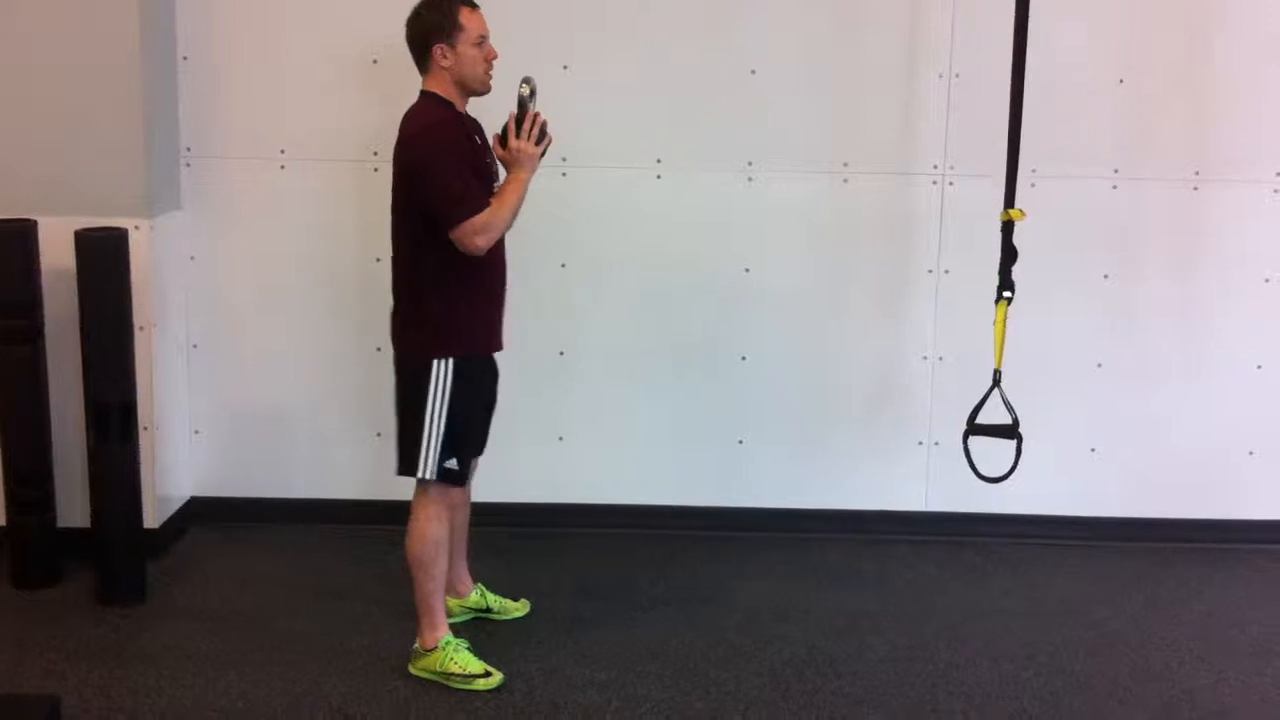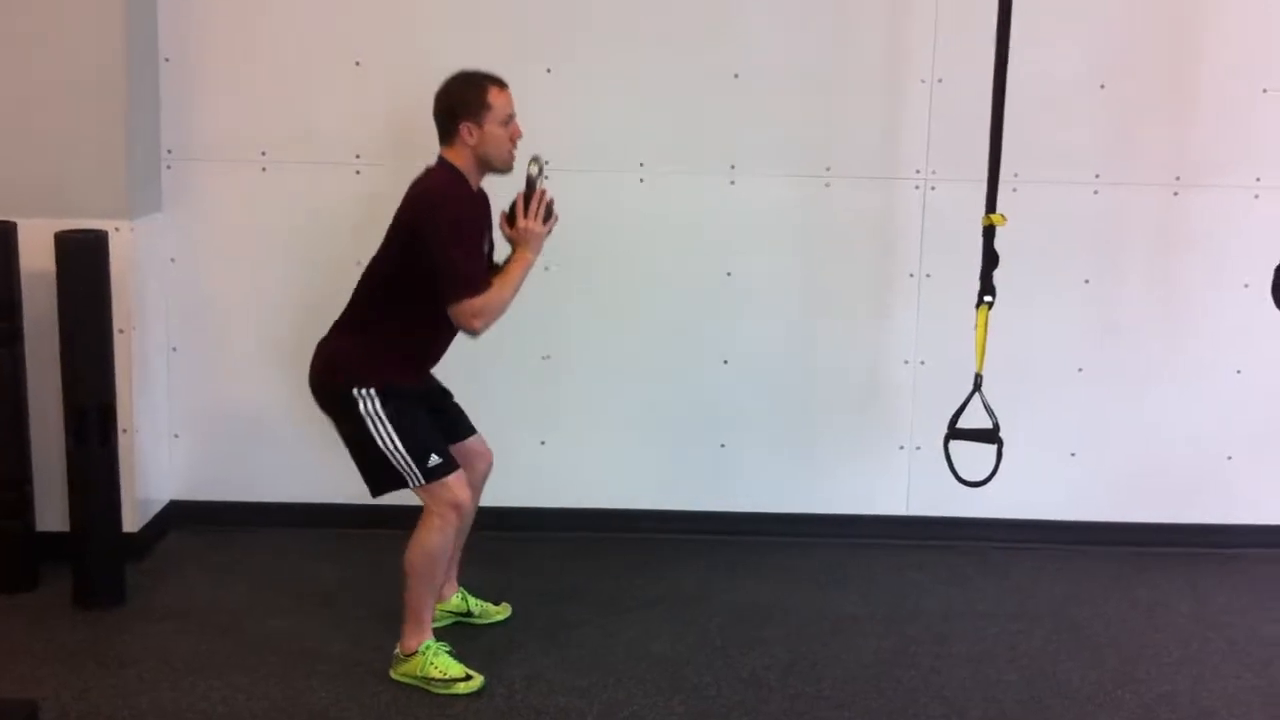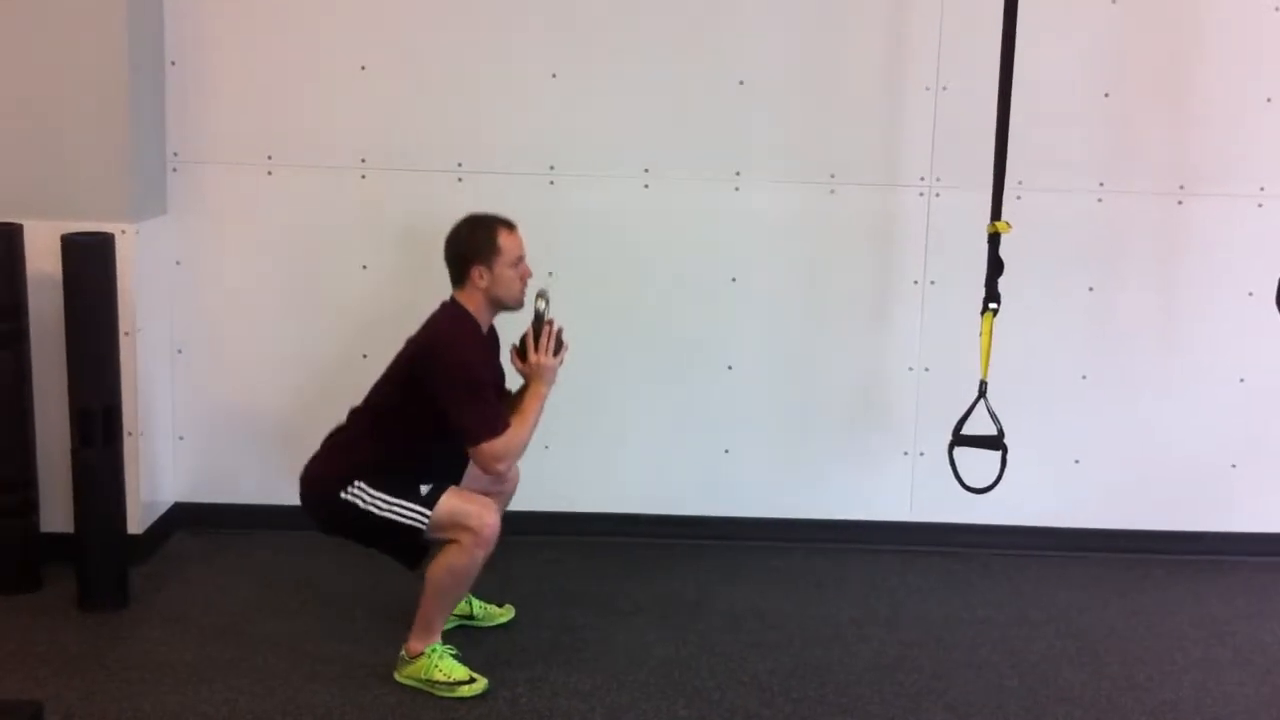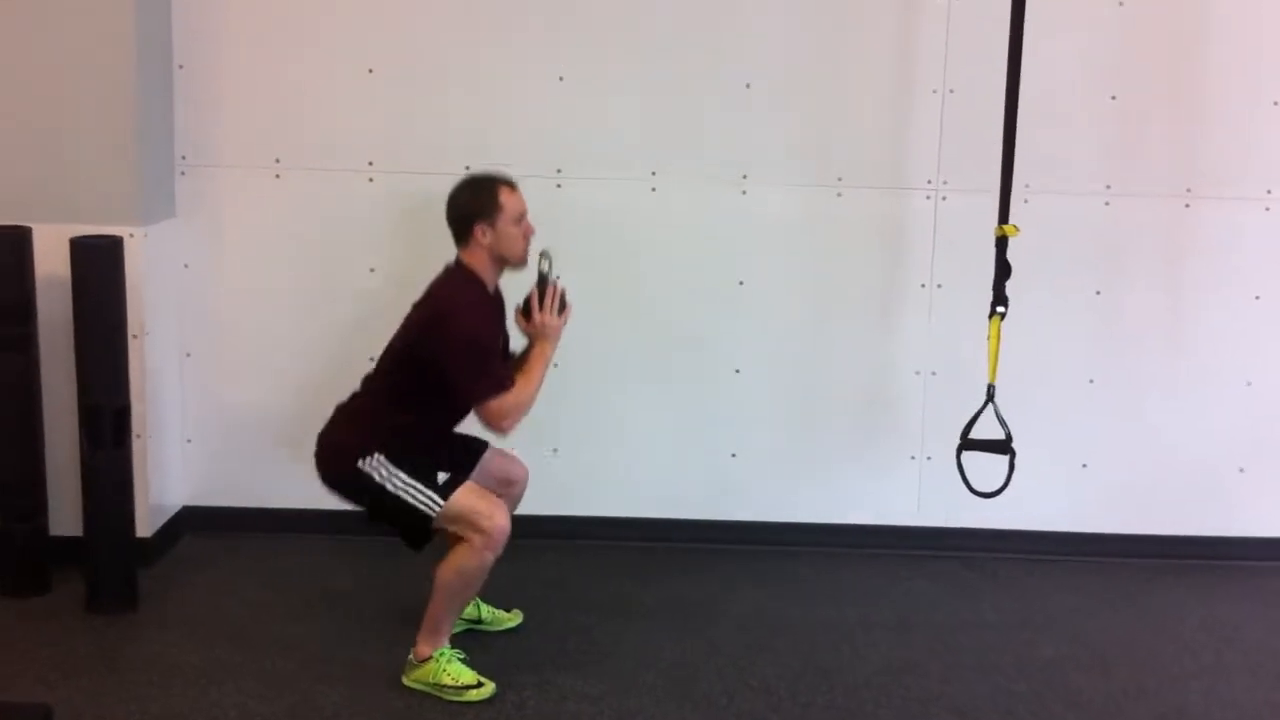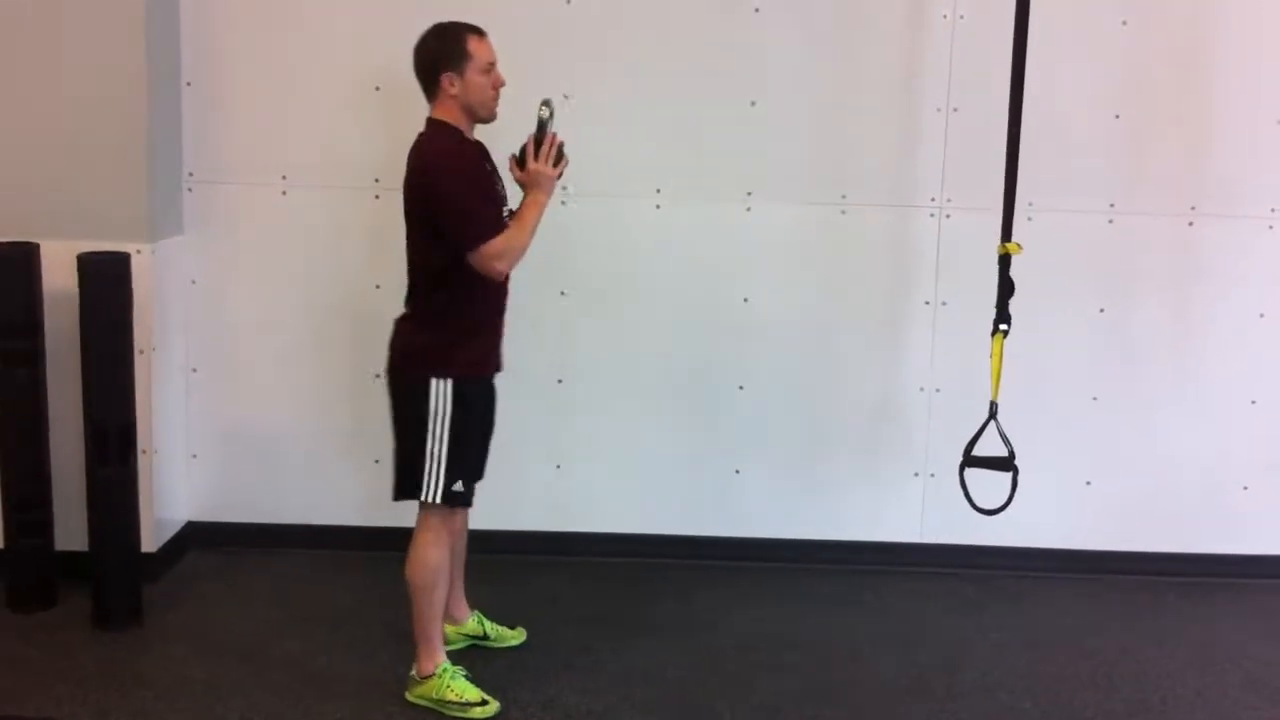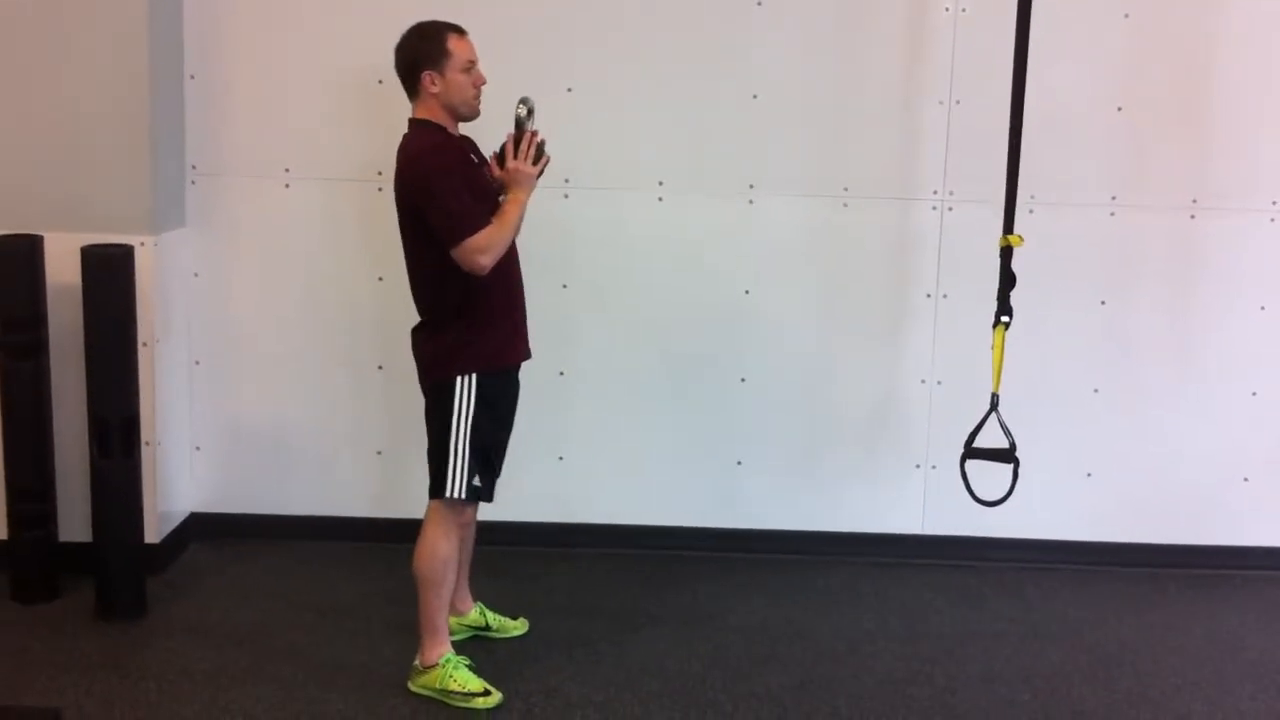
dt=0.7s
person 1, frame 1
left shoulder: (456, 124)
right shoulder: (431, 130)
right elbow: (476, 234)
left wrist: (511, 166)
right wrist: (522, 170)
left hip: (466, 334)
right hip: (440, 341)
left knee: (459, 475)
right knee: (437, 485)
left ankle: (460, 590)
right ankle: (432, 643)
person 1, frame 2
left shoulder: (466, 195)
right shoulder: (442, 200)
left elbow: (480, 292)
right elbow: (475, 317)
left wrist: (519, 248)
right wrist: (528, 251)
left hip: (398, 368)
right hip: (359, 375)
left knee: (477, 461)
right knee: (451, 495)
left ankle: (445, 594)
right ankle: (414, 649)
person 1, frame 3
left shoulder: (474, 330)
right shoulder: (454, 345)
left elbow: (495, 429)
right elbow: (495, 456)
left wrist: (529, 381)
right wrist: (542, 384)
left hip: (385, 460)
right hip: (343, 484)
left knee: (503, 481)
right knee: (479, 523)
left ankle: (449, 598)
right ankle: (419, 653)
person 1, frame 4
left shoulder: (479, 290)
right shoulder: (460, 307)
left elbow: (497, 382)
right elbow: (502, 414)
left wrist: (532, 341)
right wrist: (546, 344)
left hip: (407, 434)
right hip: (362, 450)
left knee: (511, 477)
right knee: (487, 522)
left ankle: (457, 602)
right ankle: (426, 657)
person 1, frame 5
left shoulder: (461, 150)
right shoulder: (445, 156)
left elbow: (490, 244)
right elbow: (497, 258)
left wrist: (528, 189)
right wrist: (539, 192)
left hip: (463, 357)
right hip: (437, 364)
left knee: (457, 503)
right knee: (440, 512)
left ankle: (457, 618)
person 1, frame 6
left shoulder: (453, 147)
right shoulder: (428, 155)
right elbow: (478, 253)
left wrist: (508, 183)
right wrist: (520, 190)
left hip: (486, 350)
right hip: (463, 357)
left knee: (468, 494)
right knee: (451, 503)
left ankle: (461, 609)
right ankle: (432, 660)
